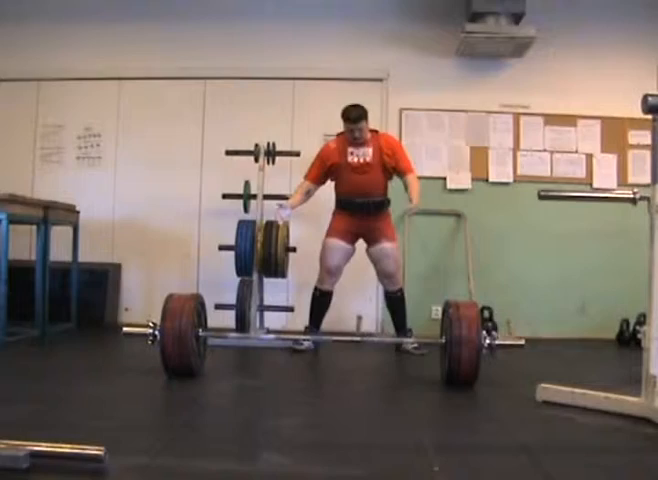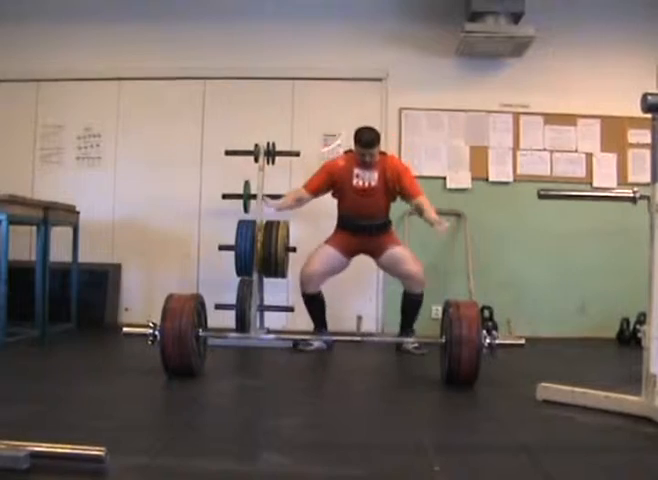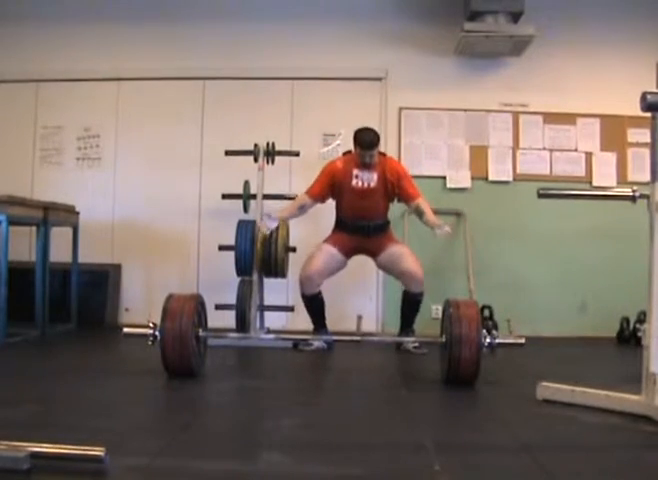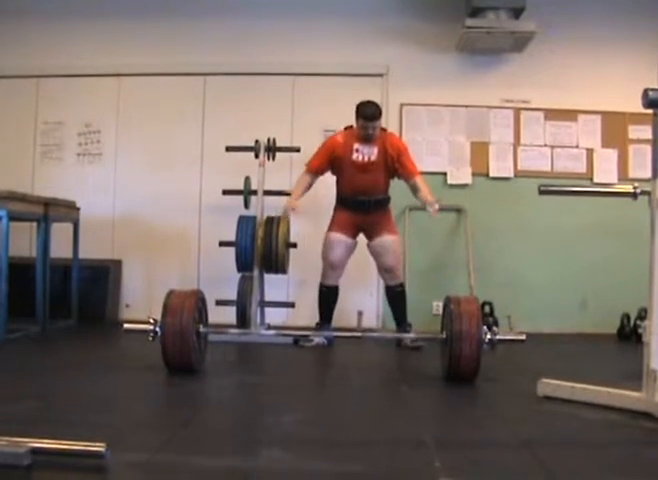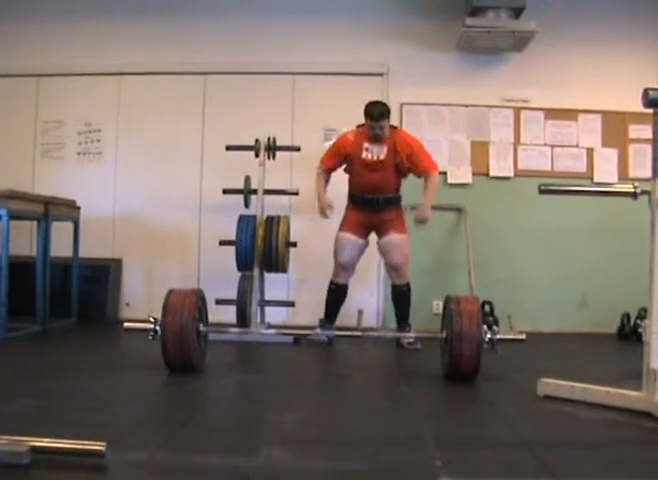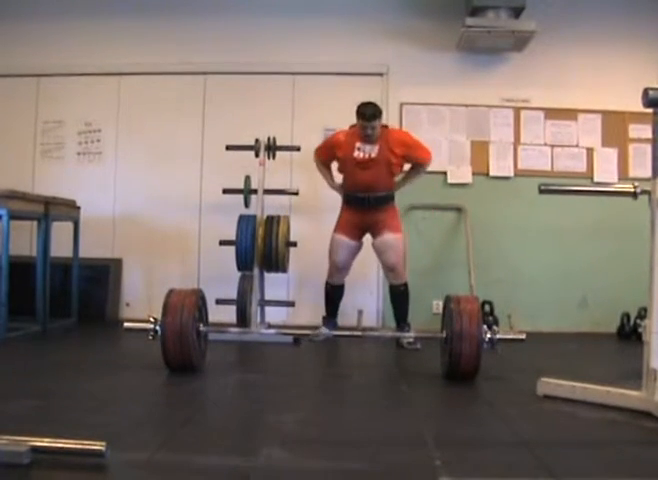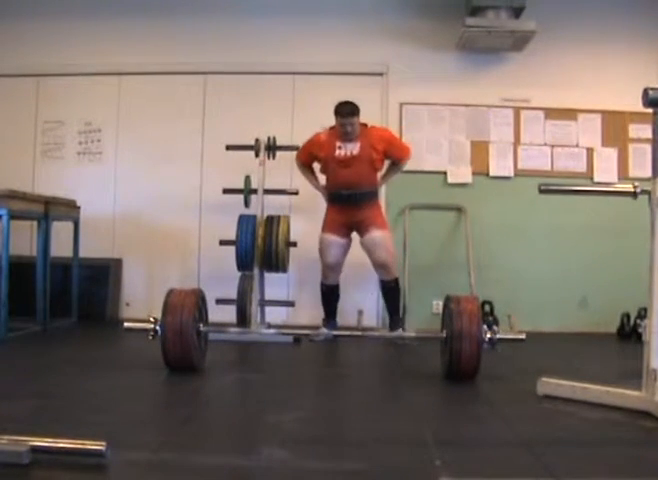
dt=0.3s
person 1, frame 1
left shoulder: (388, 144)
right shoulder: (331, 149)
left elbow: (408, 175)
right elbow: (310, 184)
left wrist: (413, 198)
right wrist: (290, 205)
left hip: (378, 217)
right hip: (344, 217)
left knee: (391, 277)
right knee: (327, 274)
left ankle: (404, 336)
right ankle: (311, 333)
person 1, frame 2
left shoulder: (394, 167)
right shoulder: (336, 167)
left elbow: (417, 199)
right elbow: (305, 193)
left wrist: (434, 219)
right wrist: (278, 204)
left hip: (381, 235)
right hip: (345, 234)
left knee: (415, 277)
right knee: (308, 277)
left ankle: (406, 335)
right ankle: (321, 333)
person 1, frame 3
left shoulder: (393, 168)
right shoulder: (337, 168)
left elbow: (416, 201)
right elbow: (308, 199)
left wrist: (434, 223)
right wrist: (279, 218)
left hip: (380, 236)
right hip: (344, 234)
left knee: (415, 277)
right knee: (308, 277)
left ankle: (406, 335)
right ankle: (321, 334)
person 1, frame 4
left shoulder: (393, 144)
right shoulder: (337, 142)
left elbow: (413, 177)
right elbow: (310, 172)
left wrist: (428, 199)
right wrist: (293, 199)
left hip: (379, 214)
right hip: (346, 212)
left knee: (392, 270)
right knee: (331, 268)
left ankle: (404, 330)
right ankle: (324, 329)
person 1, frame 5
left shoulder: (405, 142)
right shoulder: (348, 140)
left elbow: (431, 172)
right elbow: (324, 167)
left wrist: (426, 205)
right wrist: (321, 197)
left hip: (390, 212)
right hip: (356, 211)
left knee: (399, 269)
right knee: (342, 268)
left ankle: (404, 330)
right ankle: (326, 326)
person 1, frame 6
left shoulder: (398, 139)
right shoulder: (340, 140)
left elbow: (424, 159)
right elbow: (319, 157)
left wrist: (399, 183)
right wrist: (333, 184)
left hip: (384, 212)
right hip: (350, 211)
left knee: (395, 269)
right knee: (336, 268)
left ankle: (404, 329)
right ankle: (329, 323)
person 1, frame 7
left shoulder: (379, 137)
right shoulder: (321, 141)
left elbow: (403, 156)
right elbow: (301, 161)
left wrist: (380, 182)
right wrist: (319, 187)
left hip: (369, 210)
right hip: (336, 211)
left knee: (386, 265)
right knee: (330, 269)
left ankle: (396, 325)
right ankle: (329, 324)
